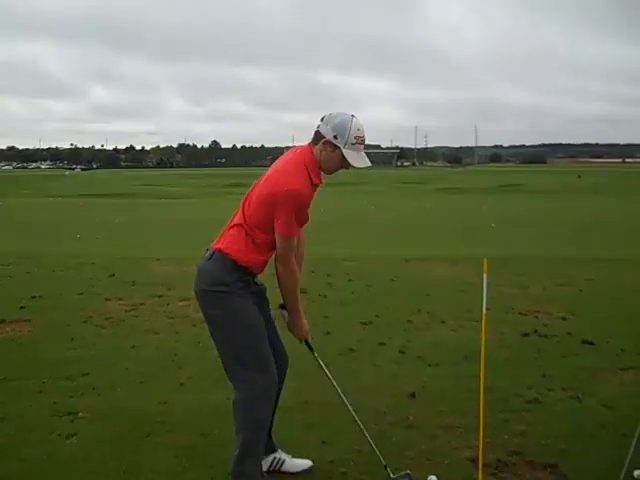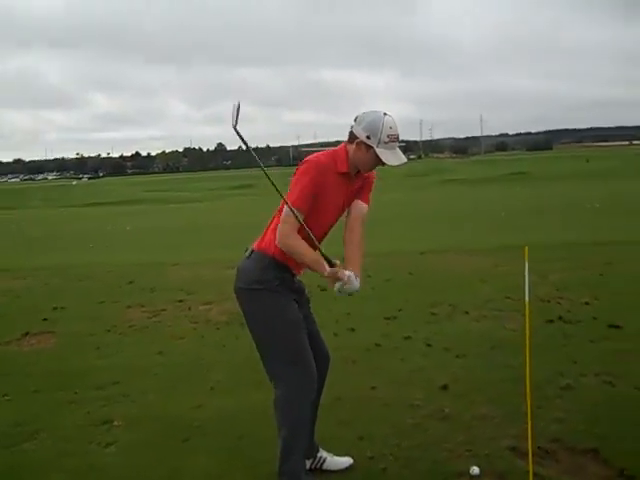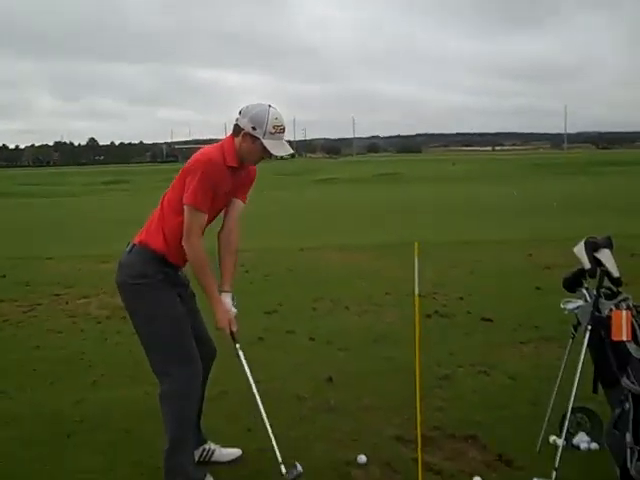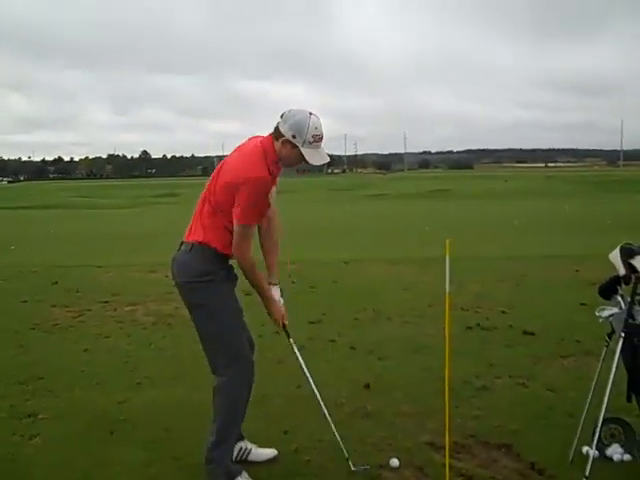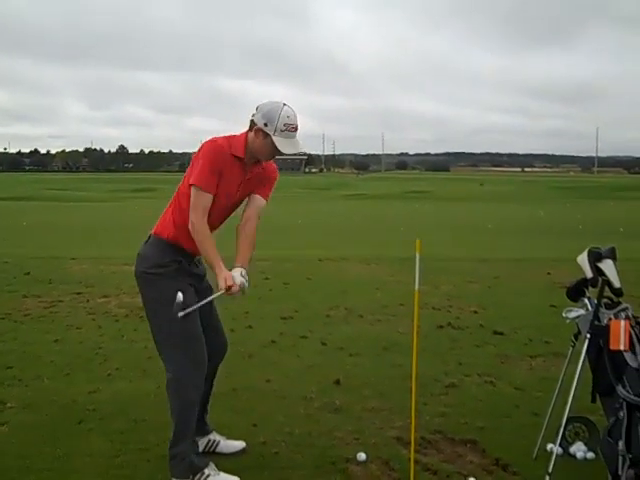
dt=1s
person 1, frame 1
left shoulder: (301, 155)
right shoulder: (295, 188)
left elbow: (296, 240)
right elbow: (285, 261)
left wrist: (292, 295)
right wrist: (297, 315)
left hip: (240, 276)
right hip: (223, 279)
left knee: (275, 363)
right knee: (257, 377)
person 1, frame 2
left shoulder: (365, 180)
right shoulder: (315, 167)
left elbow: (354, 229)
right elbow: (284, 238)
left wrist: (351, 272)
right wrist: (326, 270)
left hip: (286, 276)
right hip: (263, 276)
left knee: (317, 362)
right knee: (297, 376)
person 1, frame 3
left shoulder: (245, 171)
right shoulder: (208, 162)
left elbow: (229, 231)
right elbow: (191, 241)
left wrist: (226, 294)
right wrist: (217, 303)
left hip: (168, 270)
right hip: (145, 270)
left knee: (202, 354)
right knee: (181, 370)
left ankle: (193, 445)
person 1, frame 4
left shoulder: (265, 152)
right shoulder: (254, 175)
left elbow: (269, 220)
right elbow: (241, 250)
left wrist: (274, 283)
right wrist: (268, 299)
left hip: (206, 263)
right hip: (202, 267)
left knee: (239, 352)
right knee: (236, 366)
left ankle: (230, 441)
person 1, frame 5
left shoulder: (267, 173)
right shoulder: (215, 150)
left elbow: (249, 222)
right elbow: (196, 219)
left wrist: (240, 270)
right wrist: (219, 270)
left hip: (189, 261)
right hip: (162, 261)
left knee: (214, 348)
right knee: (187, 360)
left ankle: (197, 433)
